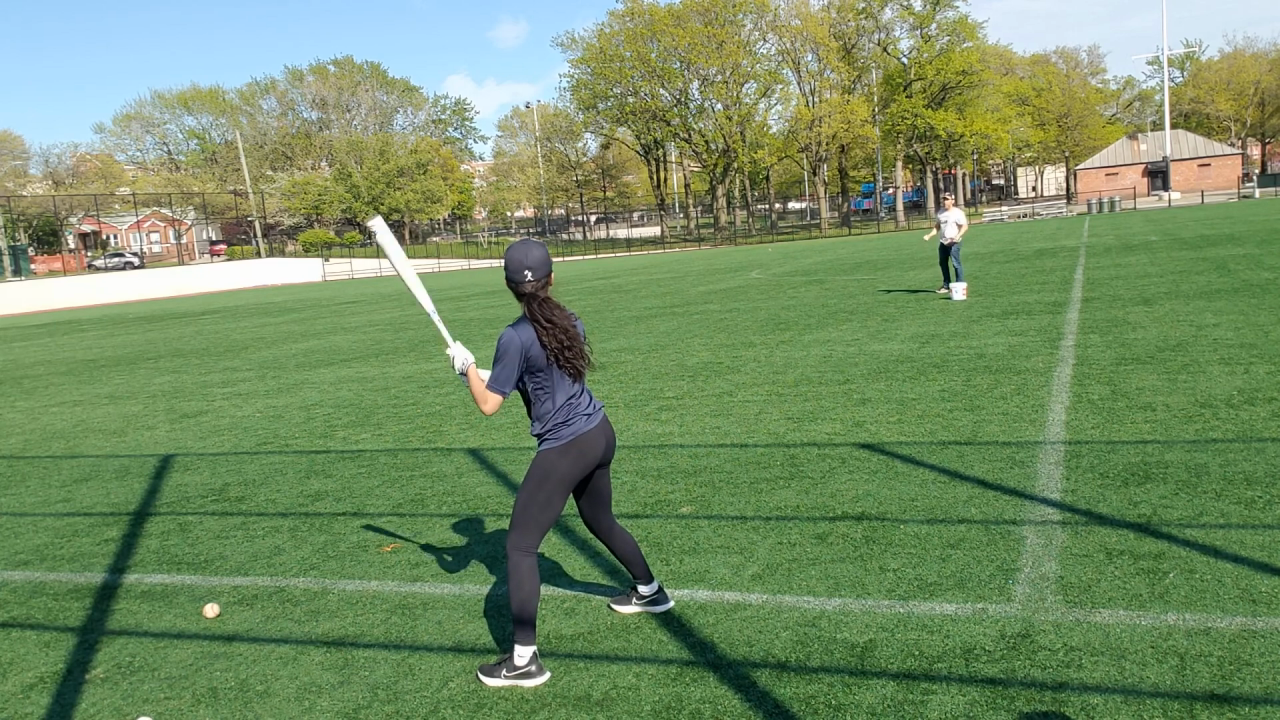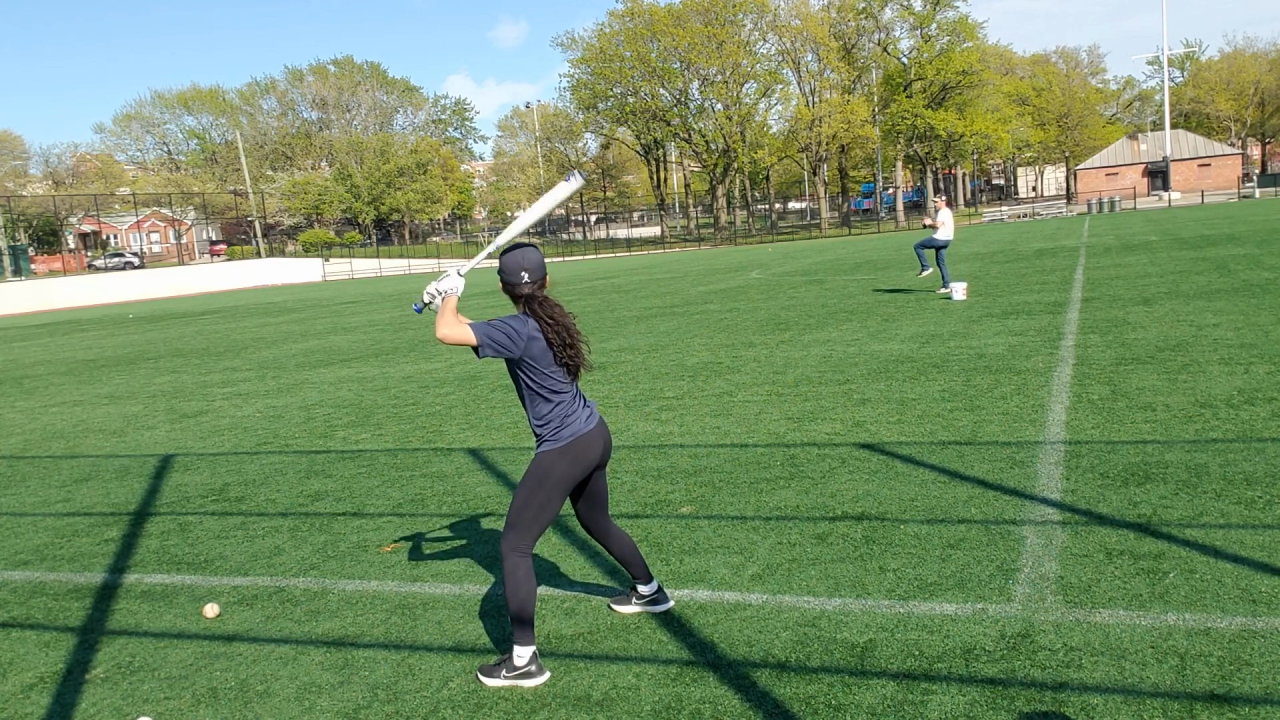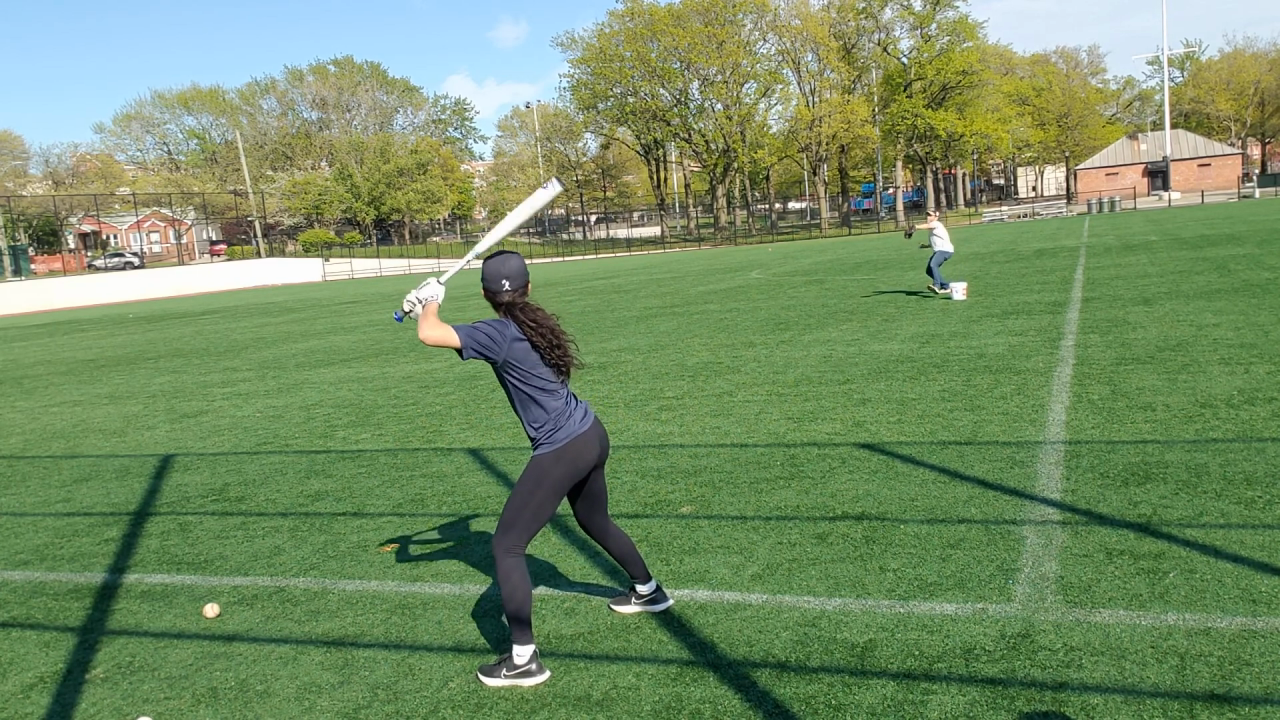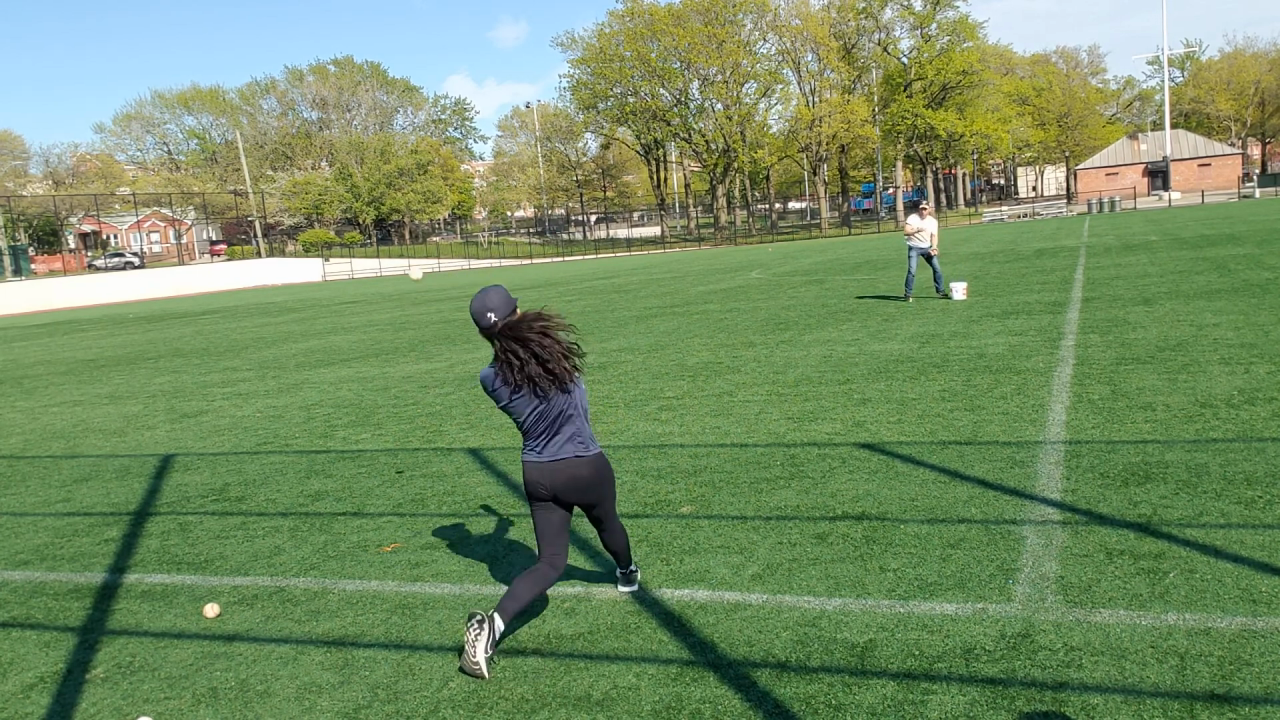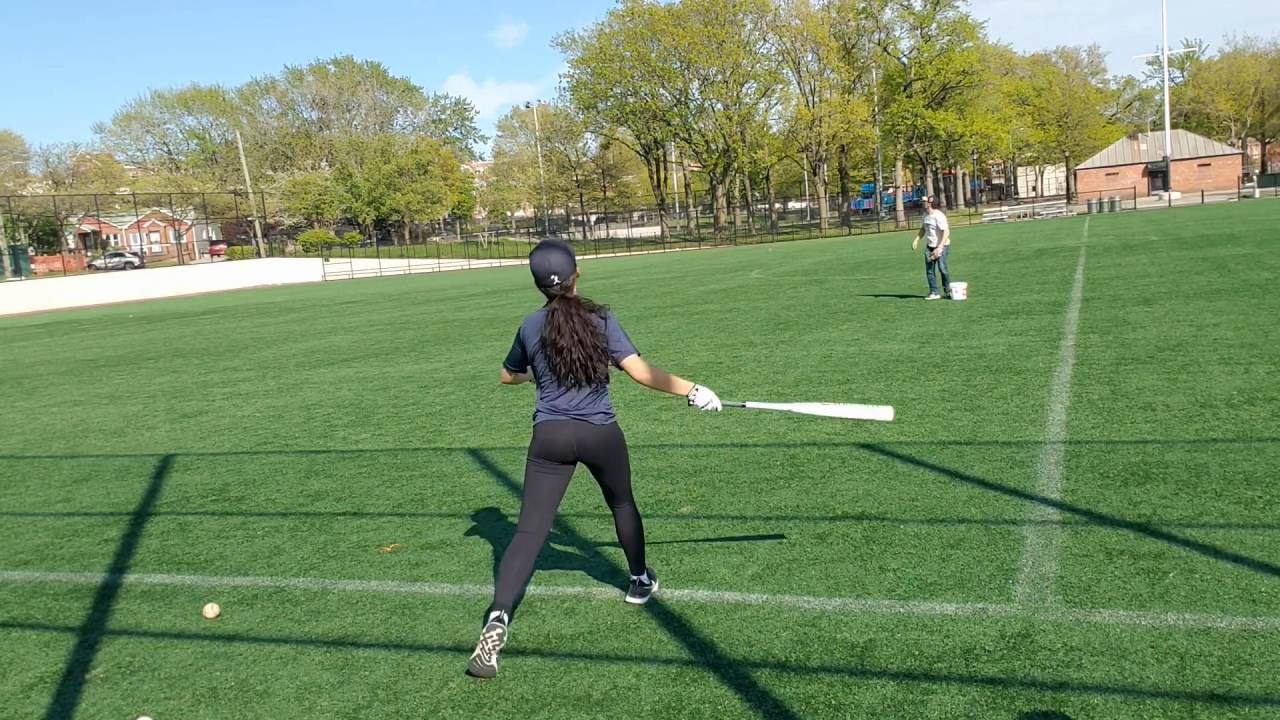
dt=1s
person 1, frame 1
left shoulder: (516, 336)
right shoulder: (569, 322)
left elbow: (487, 404)
left wrist: (467, 365)
right wrist: (491, 371)
left hip: (564, 449)
right hip: (599, 433)
left knee: (519, 546)
right knee: (600, 521)
left ankle: (524, 659)
right ankle: (650, 591)
person 1, frame 2
left shoulder: (520, 329)
right shoulder: (551, 319)
left elbow: (446, 335)
right elbow: (486, 335)
left wrist: (449, 294)
right wrist: (447, 306)
left hip: (564, 451)
right hip: (595, 436)
left knee: (514, 546)
right knee: (597, 522)
left ankle: (524, 660)
right ankle: (649, 591)
person 1, frame 3
left shoulder: (502, 333)
right shoulder: (531, 325)
left elbow: (429, 336)
right elbow: (467, 343)
left wrist: (431, 302)
right wrist: (427, 310)
left hip: (561, 453)
right hip: (591, 437)
left knee: (506, 546)
right knee: (596, 523)
left ankle: (524, 660)
right ankle: (648, 591)
person 1, frame 4
left shoulder: (491, 378)
right shoulder: (552, 347)
left hip: (539, 475)
right hip: (586, 464)
left knee: (550, 563)
right knee: (604, 519)
left ankle: (492, 623)
right ankle: (626, 573)
person 1, frame 5
left shoulder: (527, 326)
right shoulder: (598, 318)
left elbow: (509, 377)
right elbow: (639, 369)
right wrist: (691, 390)
left hip: (549, 436)
right hip: (599, 432)
left knee: (529, 532)
right knee: (621, 502)
left ankle: (496, 622)
right ankle: (639, 581)
